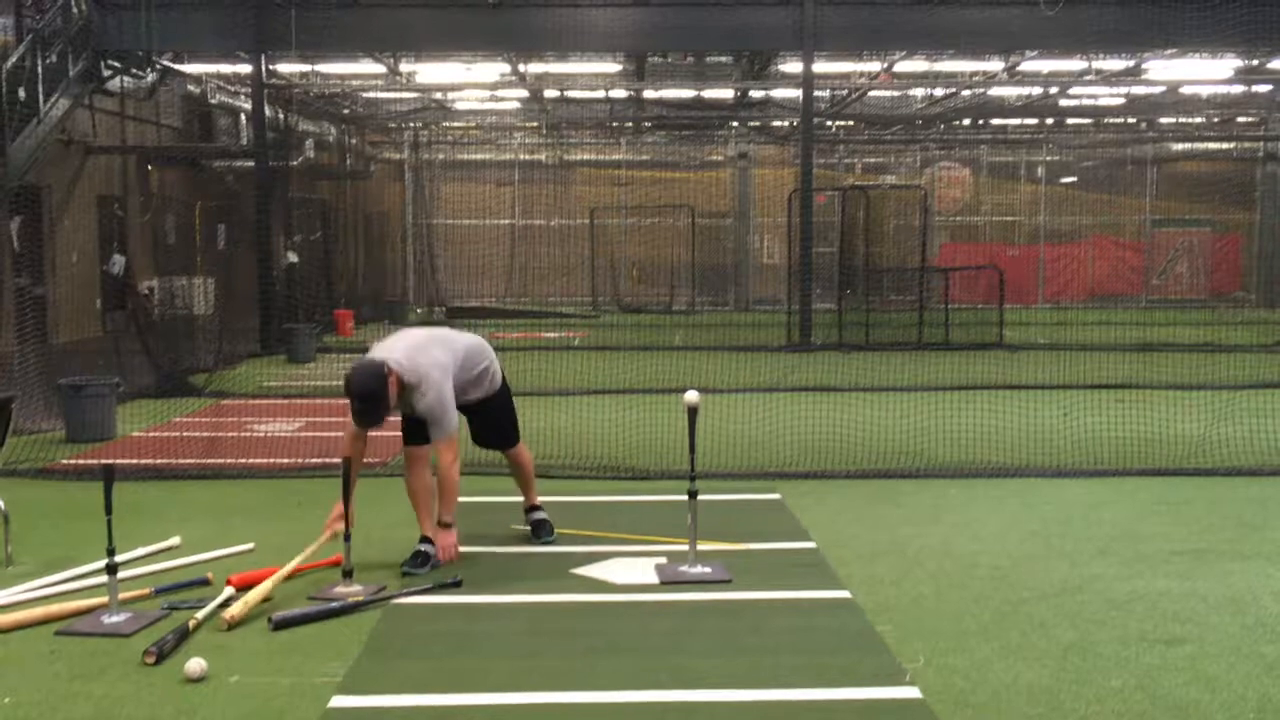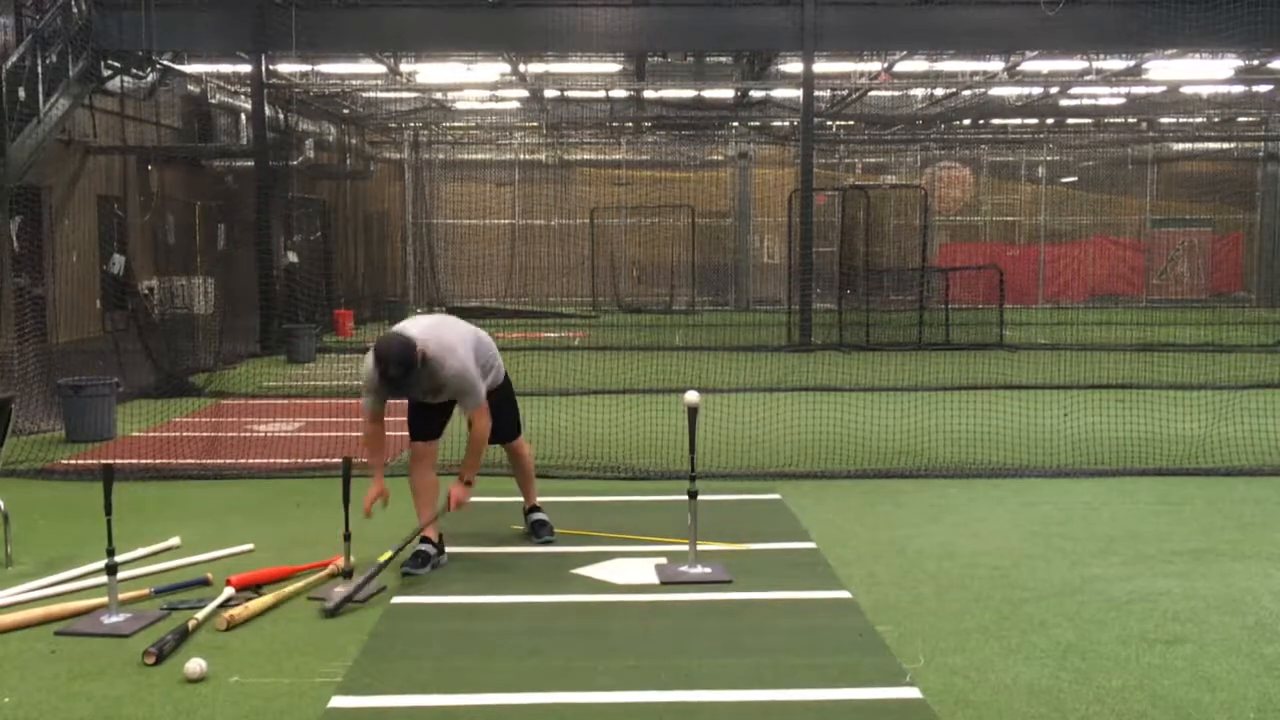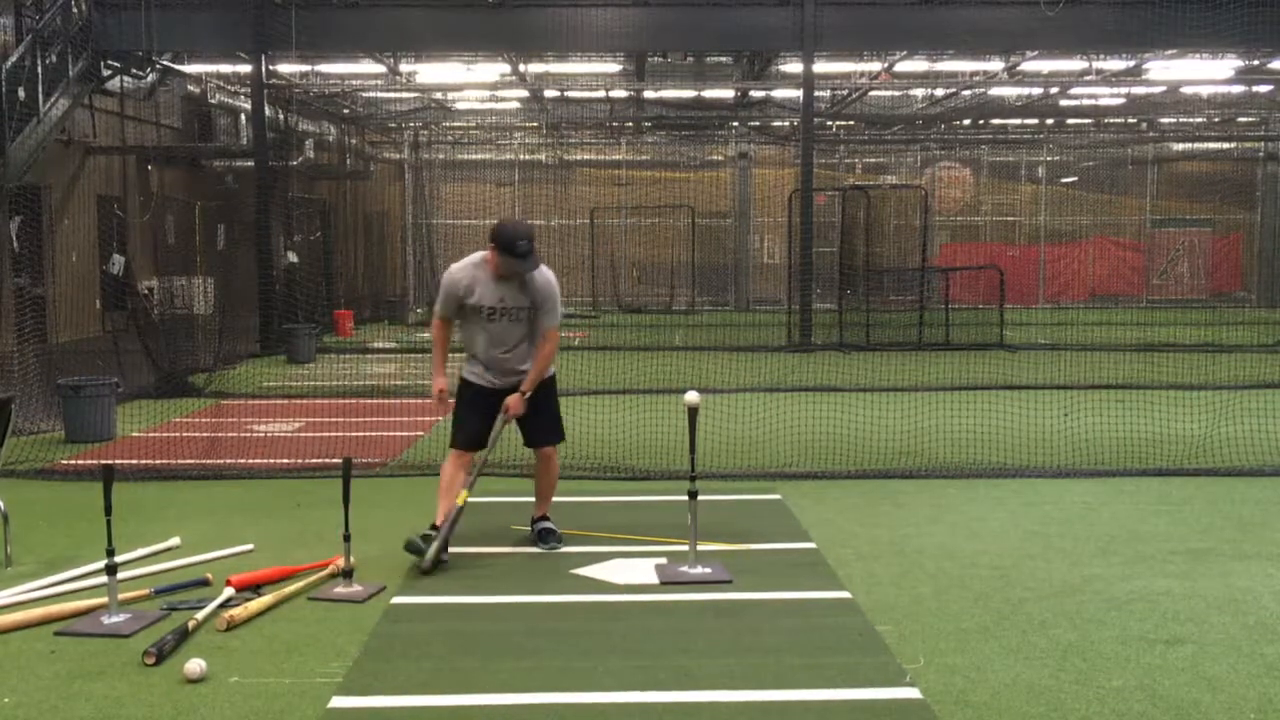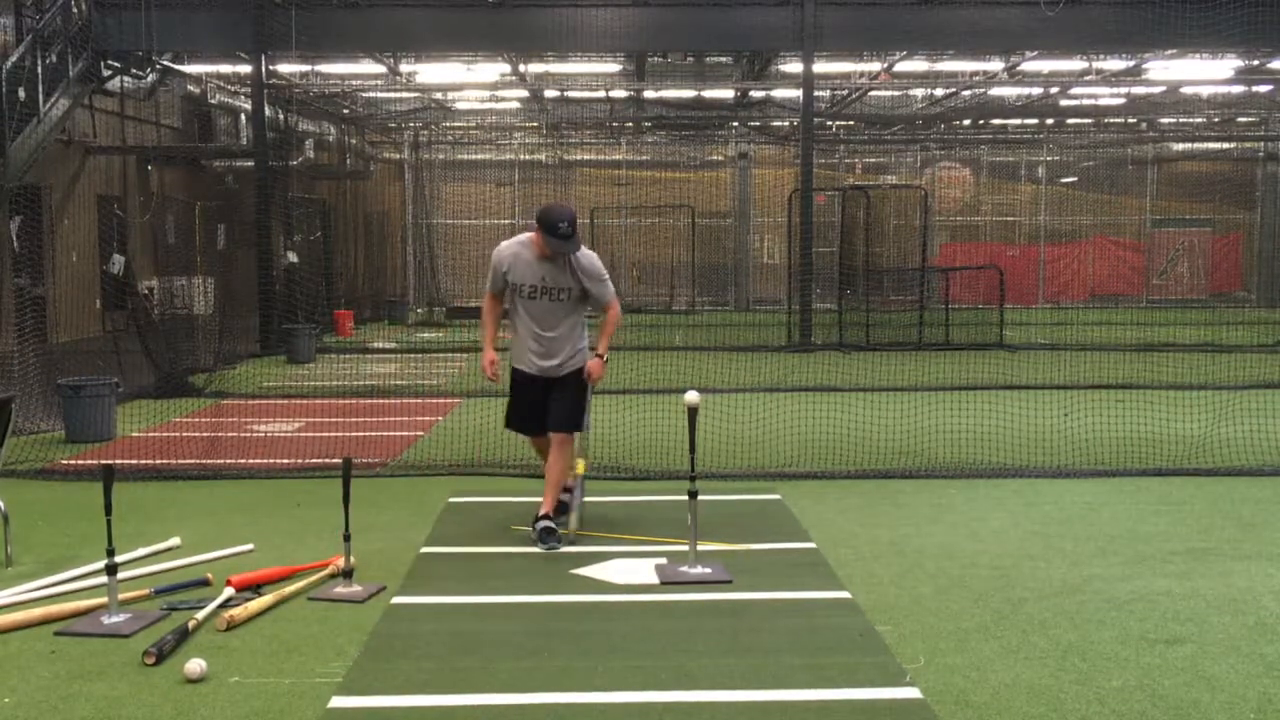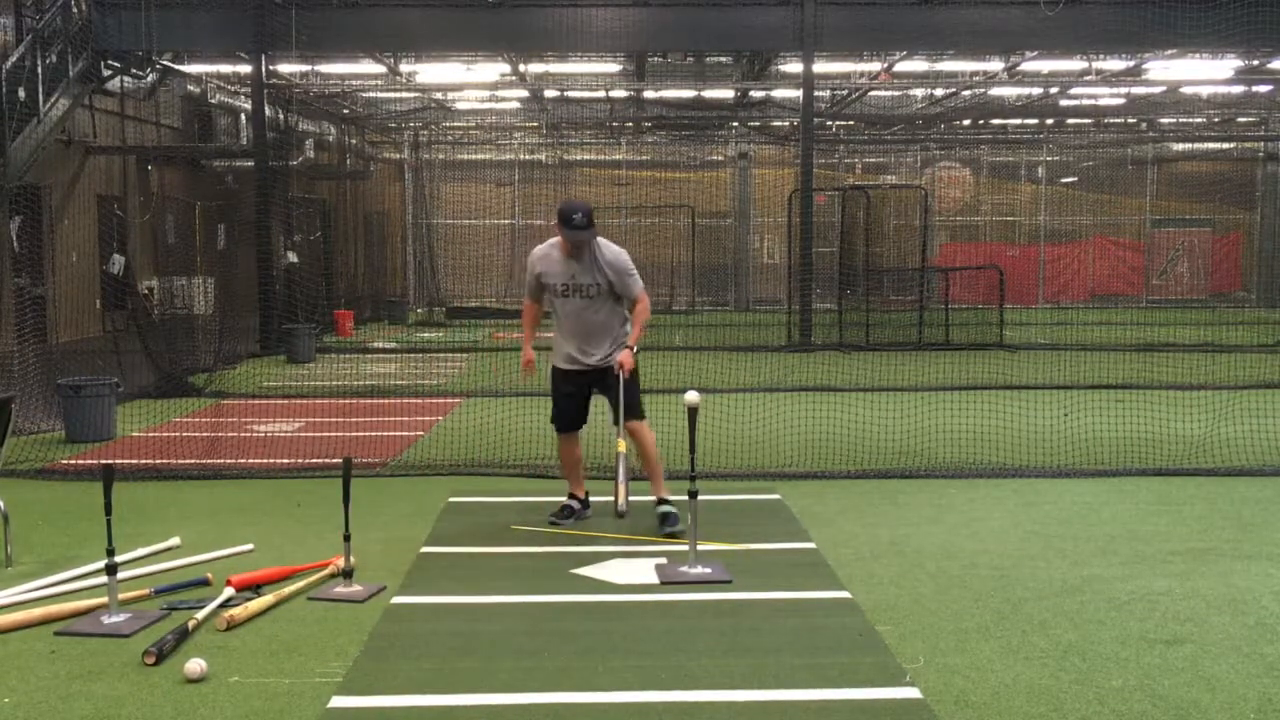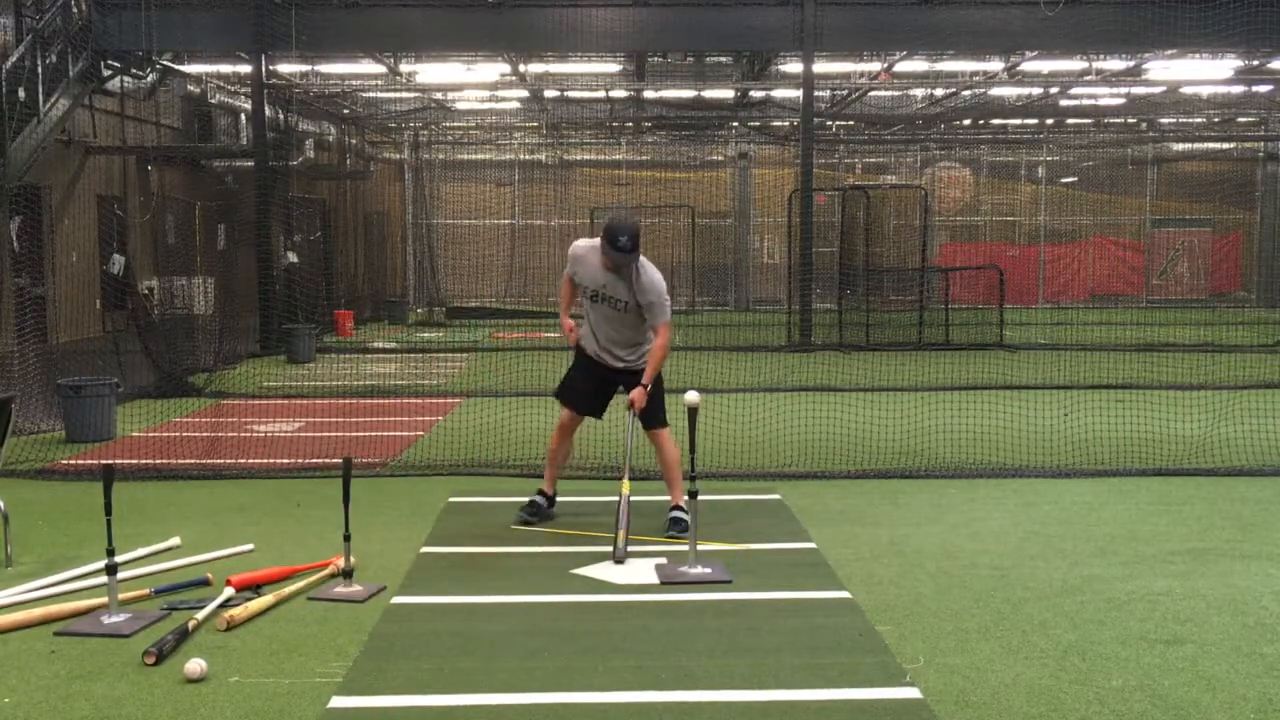
dt=0.5s
person 1, frame 1
left shoulder: (428, 386)
right shoulder: (366, 384)
left elbow: (448, 460)
right elbow: (355, 439)
left wrist: (446, 525)
right wrist: (345, 499)
left hip: (479, 374)
left knee: (510, 446)
right knee: (414, 454)
left ankle: (532, 506)
right ankle: (428, 537)
person 1, frame 2
left shoulder: (455, 362)
right shoulder: (376, 368)
left elbow: (481, 423)
right elbow: (373, 421)
left wrist: (465, 480)
right wrist: (377, 478)
left hip: (483, 371)
right hip: (429, 386)
left knee: (513, 442)
right knee: (420, 452)
left ankle: (533, 509)
right ankle: (431, 540)
person 1, frame 3
left shoulder: (543, 281)
right shoulder: (459, 276)
left elbow: (549, 341)
right elbow: (442, 323)
left wrist: (524, 392)
right wrist: (439, 374)
left hip: (533, 378)
right hip: (479, 377)
left knee: (546, 450)
right knee: (460, 451)
left ankle: (541, 519)
right ankle: (437, 530)
person 1, frame 4
left shoulder: (586, 262)
right shoulder: (506, 255)
left elbow: (612, 308)
right elbow: (494, 299)
left wrist: (600, 355)
right wrist: (489, 347)
left hip: (571, 364)
right hip: (525, 363)
left knee: (562, 436)
right knee: (536, 433)
left ankle: (545, 516)
right ankle: (564, 486)
person 1, frame 5
left shoulder: (614, 257)
right shoulder: (540, 258)
left elbow: (641, 303)
right elbow: (533, 300)
left wrist: (629, 348)
right wrist: (528, 344)
left hip: (614, 356)
right hip: (567, 360)
left knee: (635, 424)
right knee: (565, 431)
left ankle: (663, 500)
right ankle: (578, 498)
person 1, frame 6
left shoulder: (650, 280)
right shoulder: (580, 252)
left elbow: (663, 336)
left wrist: (644, 385)
right wrist: (564, 315)
left hip: (638, 361)
right hip: (592, 353)
left knee: (658, 430)
right knee: (566, 421)
left ankle: (678, 506)
right ankle: (546, 495)
